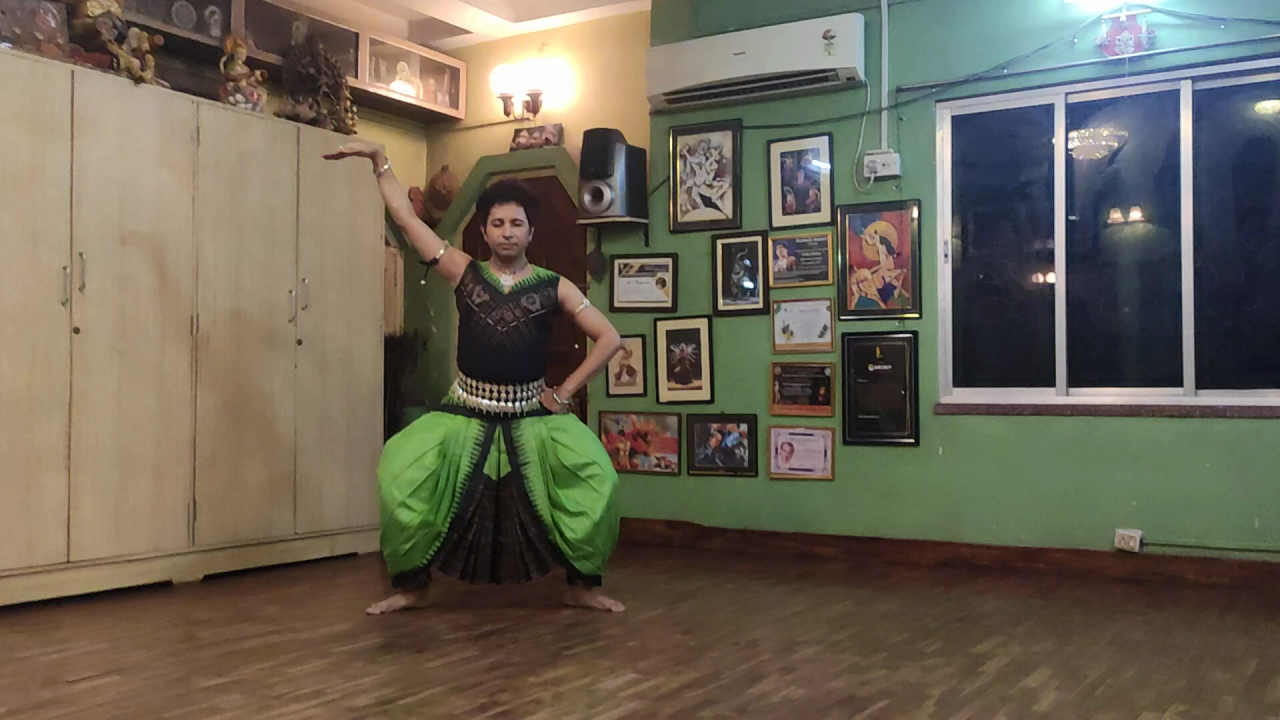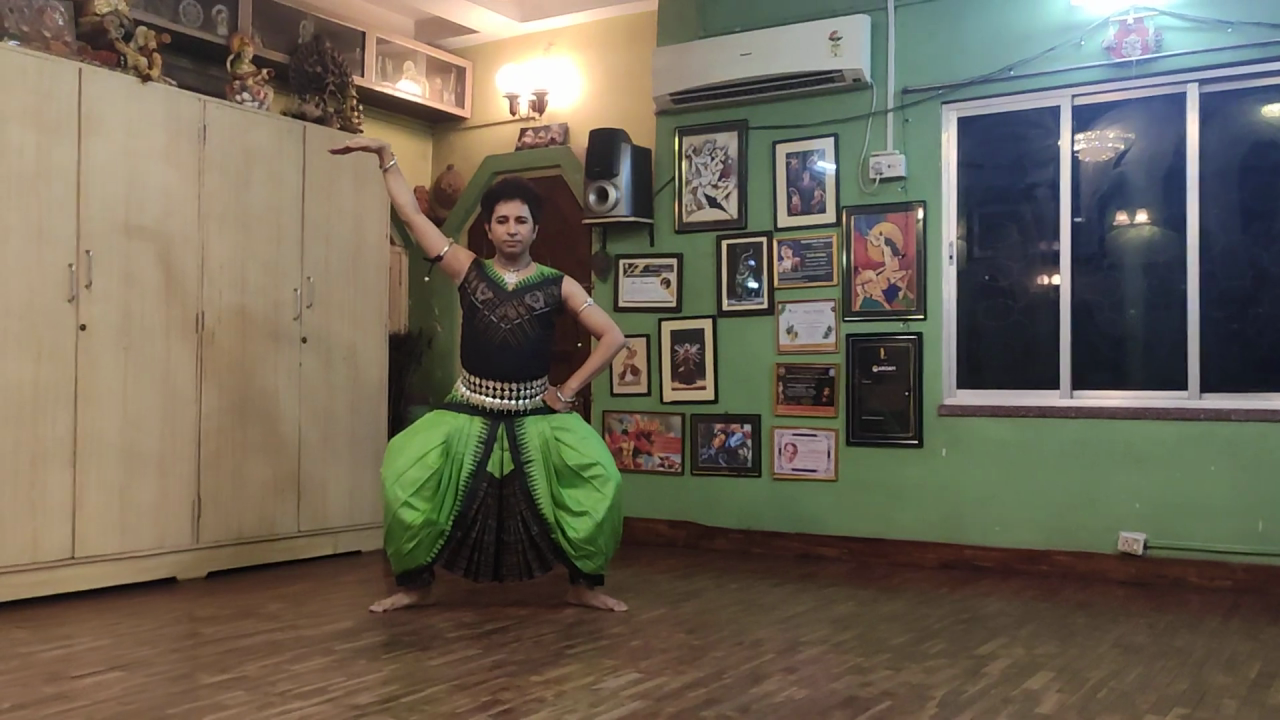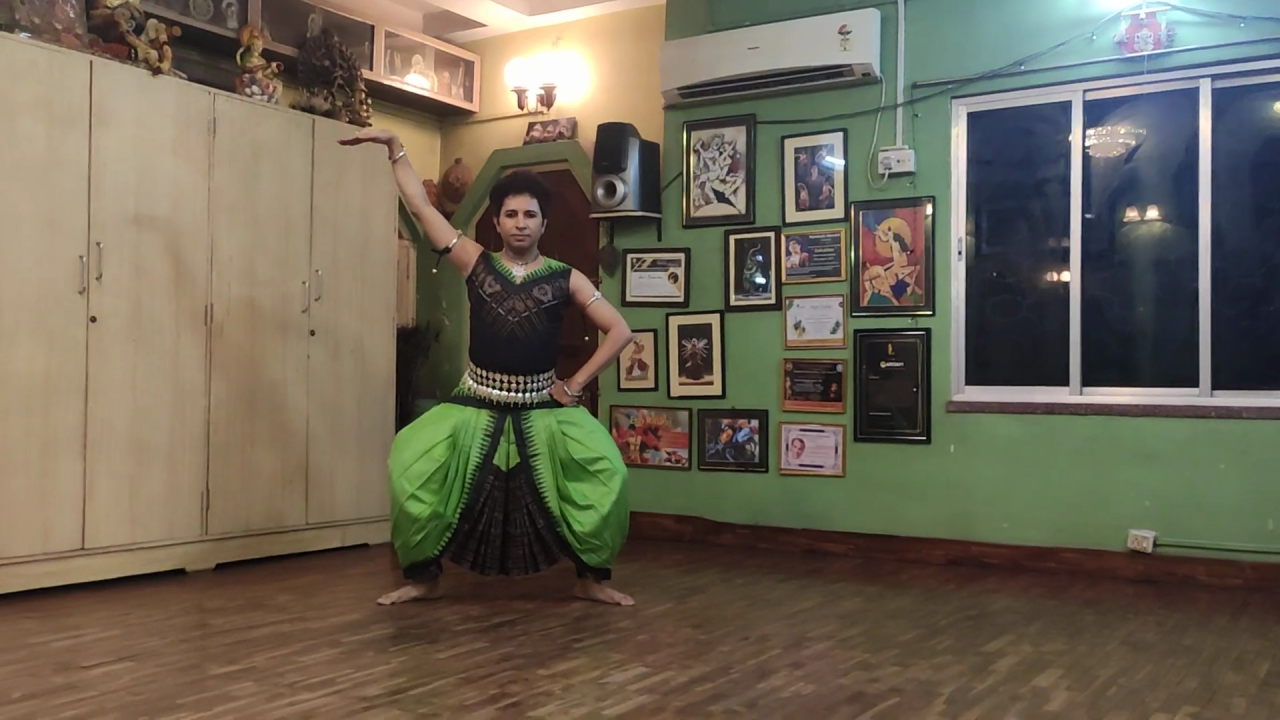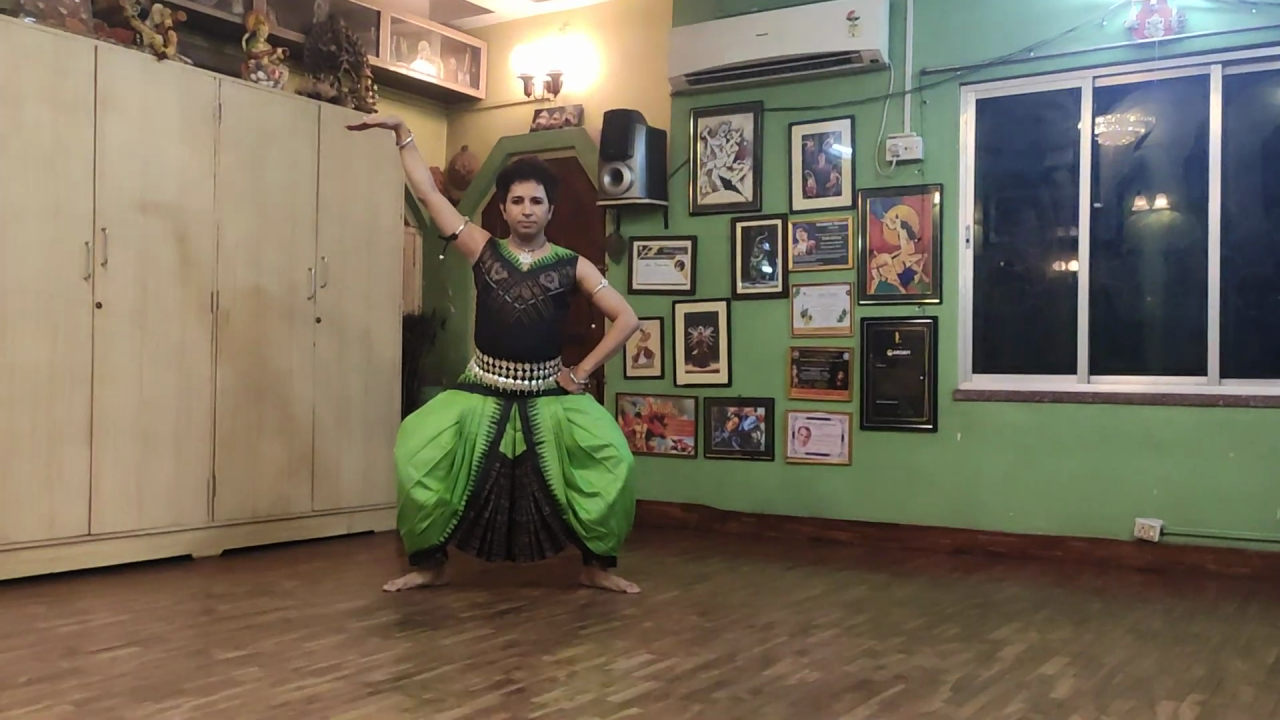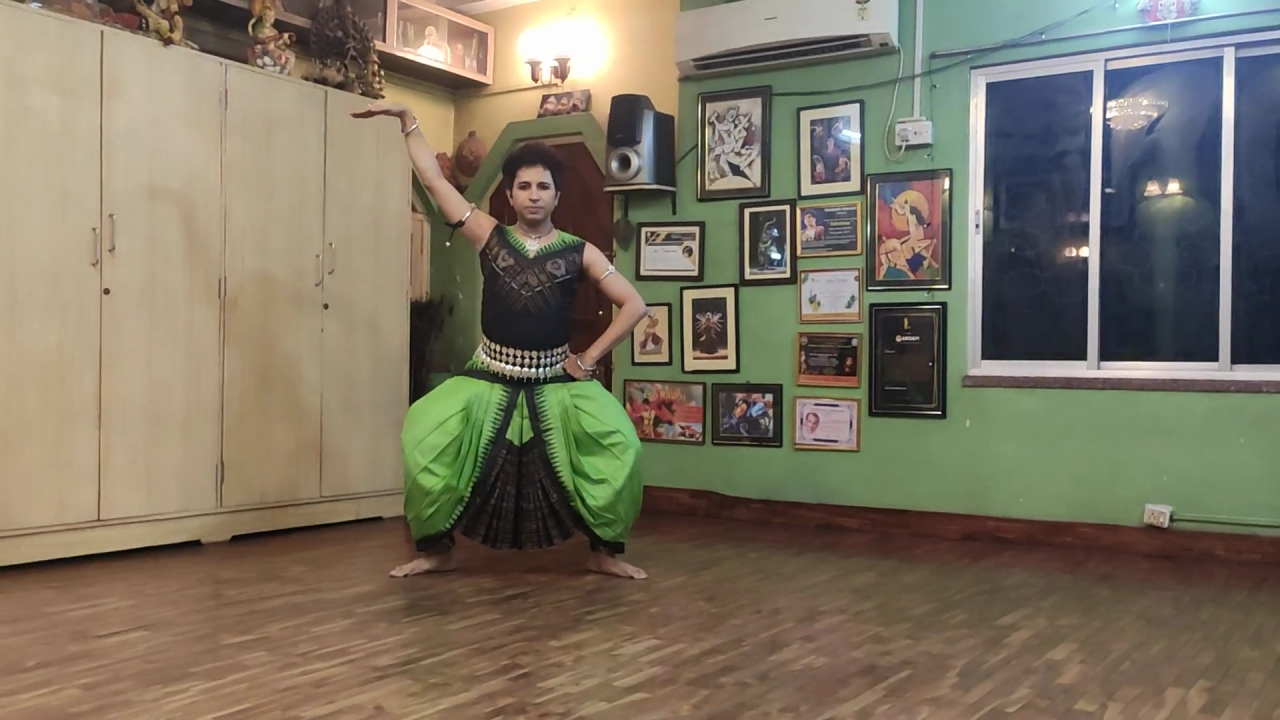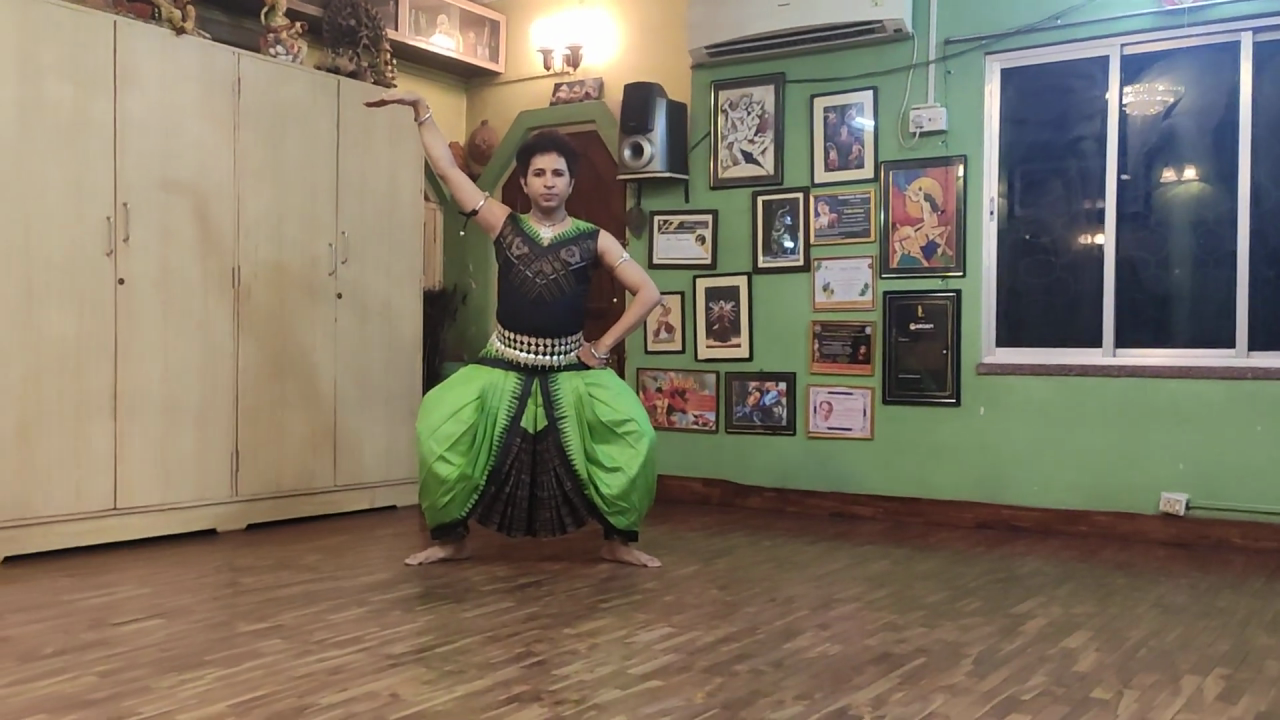
dt=0.5s
person 1, frame 1
left shoulder: (554, 287)
right shoulder: (464, 273)
left elbow: (609, 338)
right elbow: (406, 218)
left wrist: (565, 391)
right wrist: (379, 158)
left hip: (533, 415)
right hip: (466, 413)
left knee: (596, 477)
right knee: (400, 472)
left ankle: (582, 584)
right ankle: (411, 584)
person 1, frame 2
left shoulder: (558, 285)
right shoulder: (468, 271)
left elbow: (612, 336)
right elbow: (411, 214)
left wrist: (569, 389)
right wrist: (385, 153)
left hip: (536, 414)
right hip: (469, 412)
left knee: (600, 477)
right knee: (403, 472)
left ankle: (584, 583)
right ankle: (415, 583)
person 1, frame 3
left shoulder: (566, 279)
right shoulder: (476, 263)
left elbow: (620, 331)
right elbow: (421, 207)
left wrist: (576, 384)
right wrist: (395, 146)
left hip: (543, 406)
right hip: (477, 404)
left knee: (606, 471)
right knee: (410, 463)
left ankle: (591, 577)
right ankle: (423, 576)
person 1, frame 4
left shoulder: (572, 266)
right shoulder: (482, 250)
left elbow: (626, 319)
right elbow: (428, 192)
left wrist: (582, 371)
right wrist: (402, 132)
left hip: (549, 394)
right hip: (482, 391)
left knee: (612, 459)
right knee: (415, 450)
left ankle: (596, 564)
right ankle: (429, 562)
person 1, frame 5
left shoulder: (579, 252)
right shoulder: (490, 237)
left elbow: (634, 305)
right elbow: (434, 180)
left wrist: (589, 359)
right wrist: (407, 118)
left hip: (556, 380)
right hip: (490, 377)
left knee: (620, 445)
right knee: (423, 435)
left ankle: (605, 551)
right ankle: (436, 548)
person 1, frame 6
left shoulder: (594, 240)
right shoulder: (504, 225)
left elbow: (649, 293)
right elbow: (447, 169)
left wrist: (603, 346)
right wrist: (421, 108)
left hip: (571, 368)
right hip: (504, 365)
left knee: (634, 433)
right knee: (438, 424)
left ankle: (619, 539)
right ankle: (451, 536)
